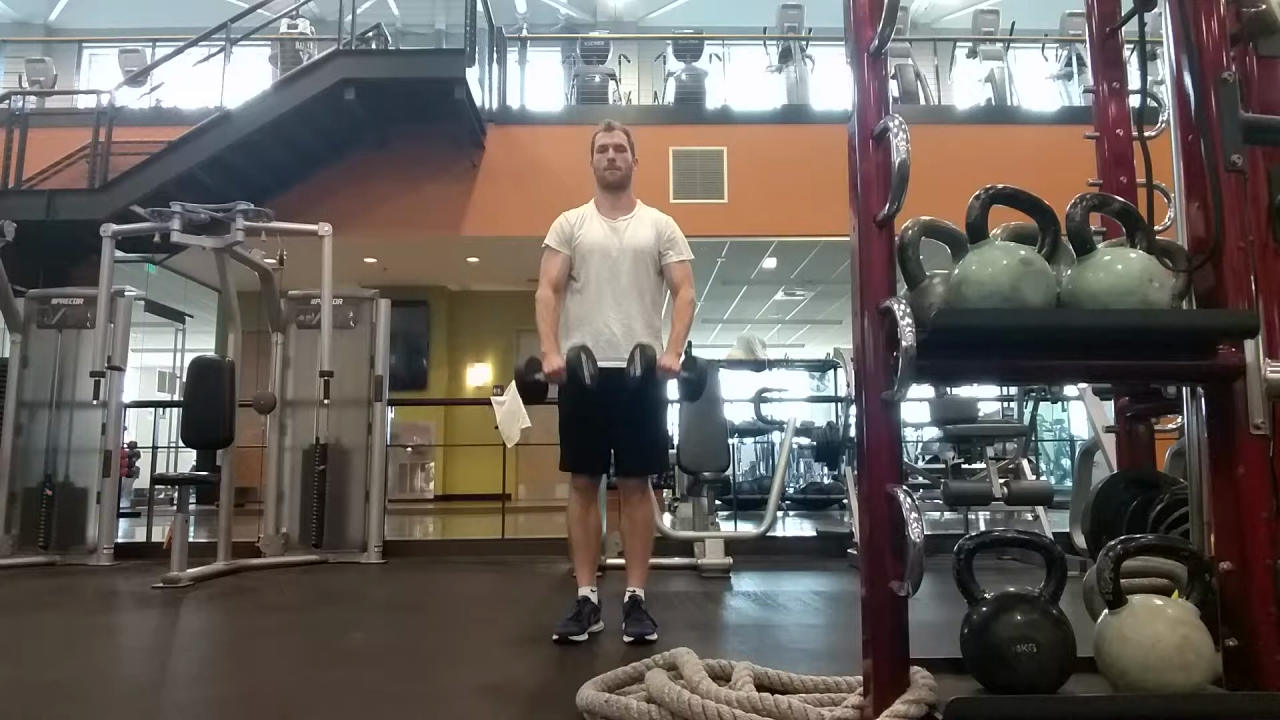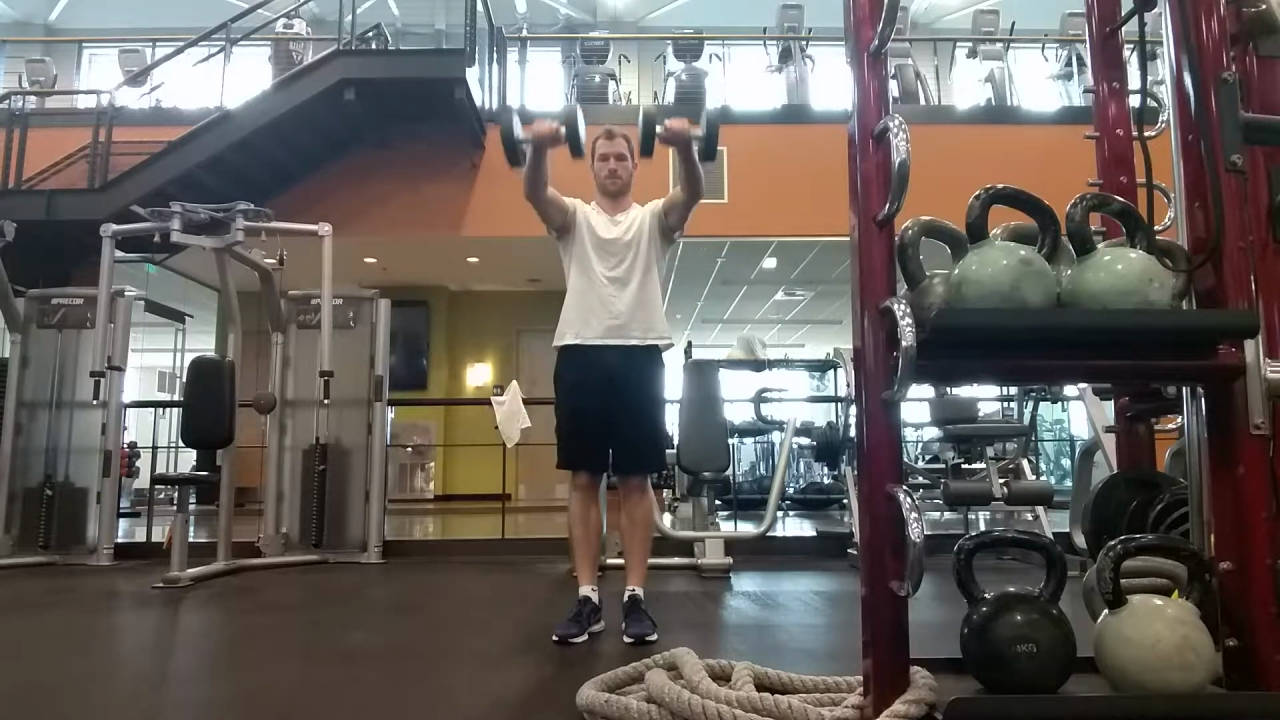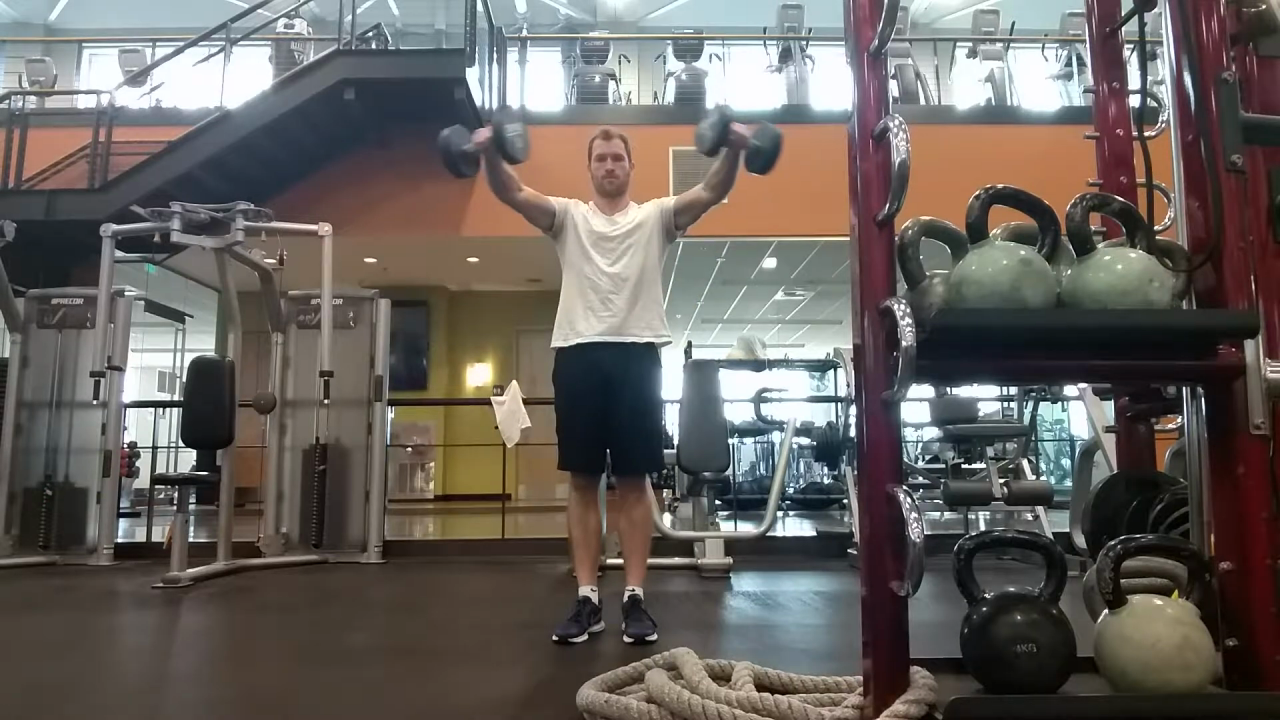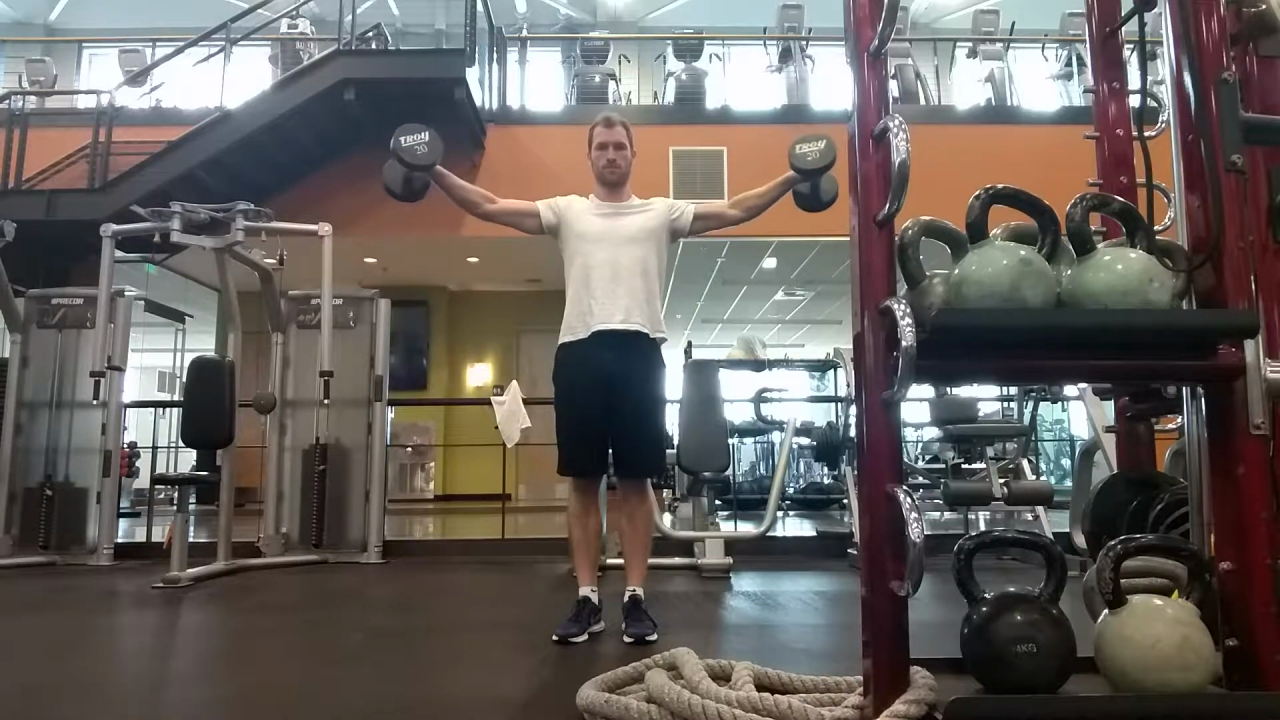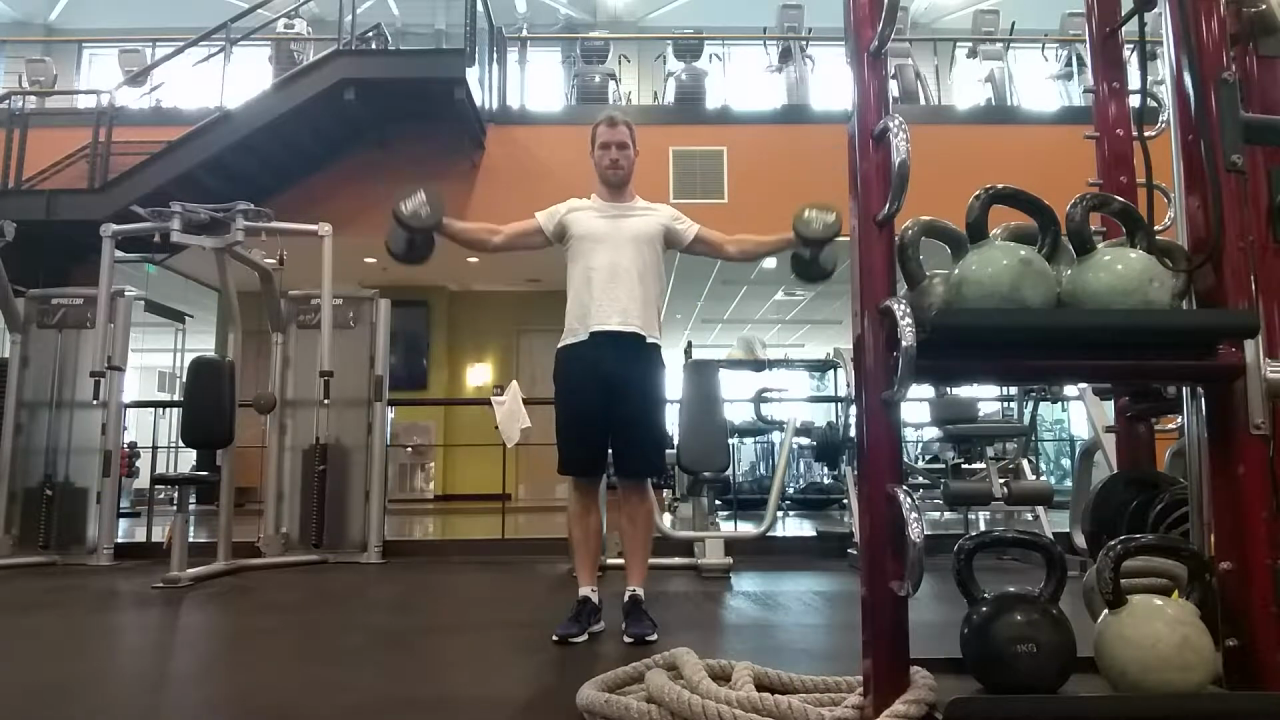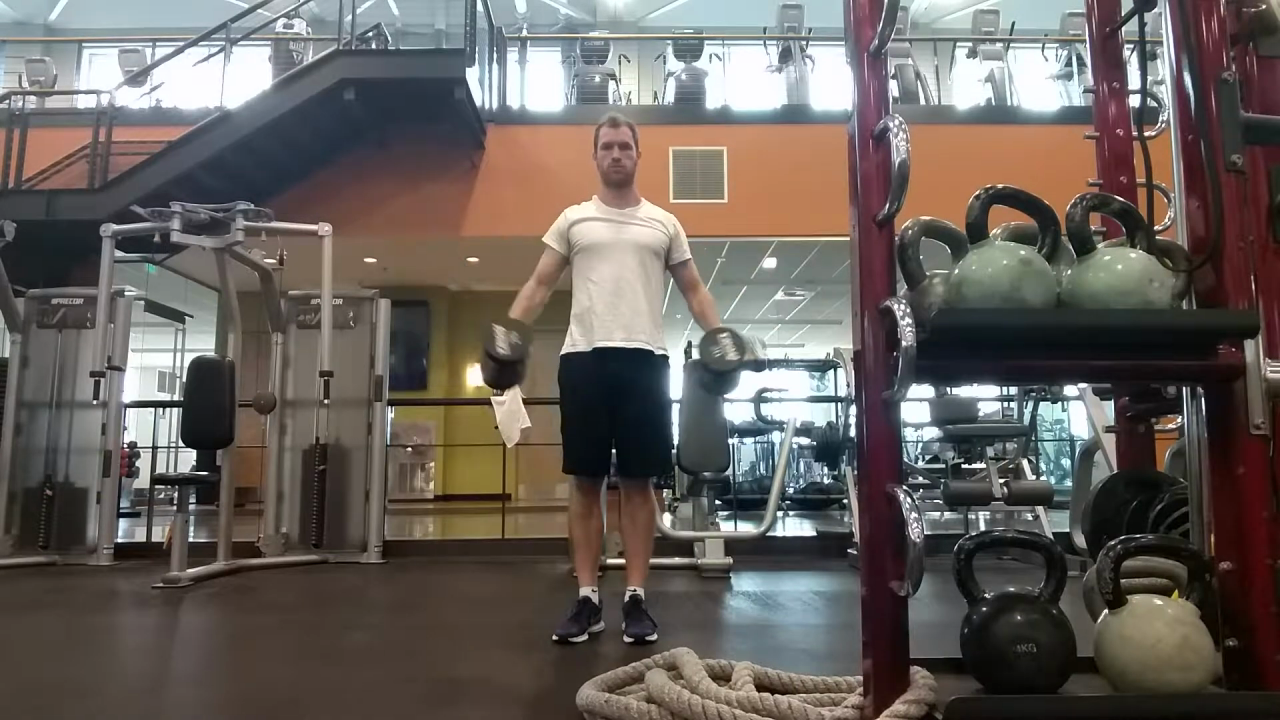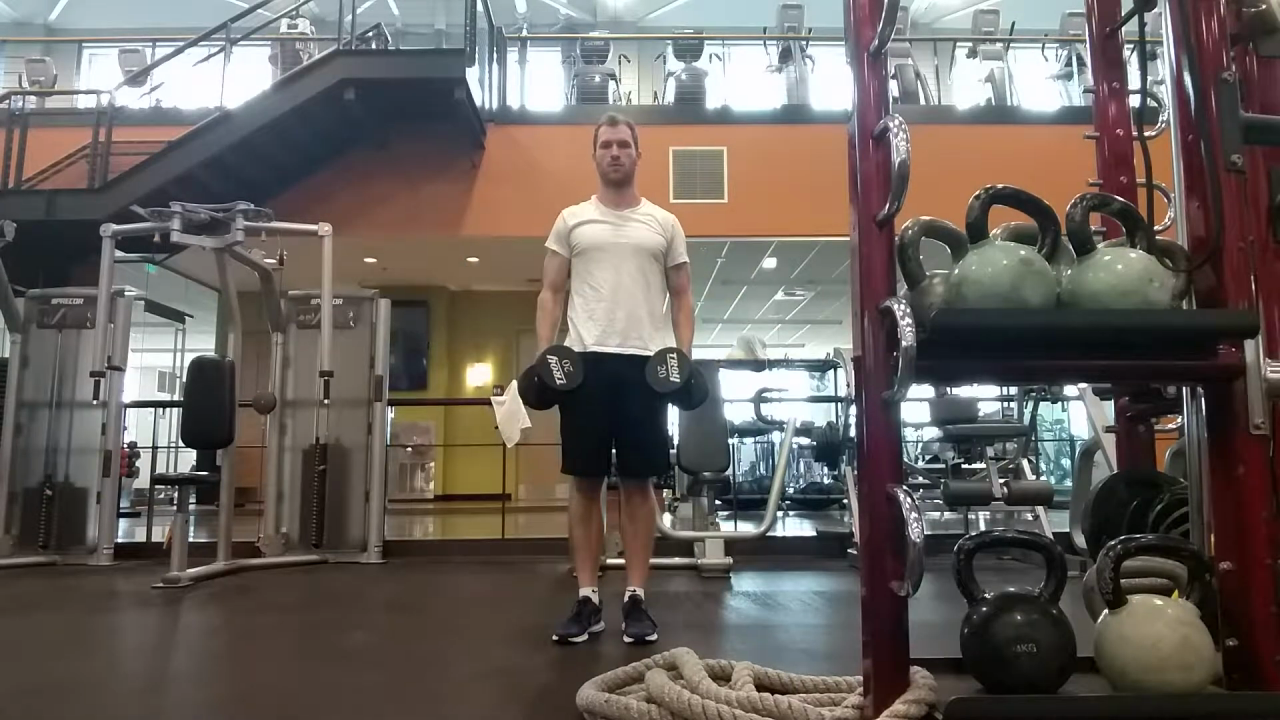
dt=0.7s
person 1, frame 1
left shoulder: (660, 225)
right shoulder: (569, 224)
left elbow: (684, 291)
right elbow: (548, 290)
left wrist: (672, 351)
right wrist: (551, 351)
left knee: (636, 485)
right knee: (583, 483)
left ankle: (635, 598)
right ankle: (586, 599)
person 1, frame 2
left shoulder: (655, 219)
right shoulder: (573, 217)
left elbow: (692, 191)
right elbow: (534, 192)
left wrist: (684, 147)
right wrist: (539, 148)
left hip: (638, 354)
right hip: (580, 353)
left knee: (635, 480)
right knee: (584, 479)
left ankle: (634, 597)
right ankle: (587, 597)
person 1, frame 3
left shoulder: (656, 216)
right shoulder: (567, 216)
left elbow: (712, 191)
right elbow: (511, 192)
left wrist: (733, 149)
right wrist: (490, 155)
left hip: (636, 355)
right hip: (579, 354)
left knee: (634, 480)
right knee: (582, 480)
left ankle: (634, 597)
right ankle: (587, 598)
person 1, frame 4
left shoulder: (661, 212)
right shoulder: (566, 211)
left elbow: (734, 210)
right elbow: (489, 206)
left wrist: (792, 179)
right wrist: (435, 172)
left hip: (638, 351)
right hip: (580, 352)
left knee: (635, 481)
right knee: (583, 481)
left ankle: (635, 599)
right ankle: (587, 599)
person 1, frame 5
left shoulder: (662, 217)
right shoulder: (569, 213)
left elbow: (730, 246)
right elbow: (496, 237)
left wrist: (793, 238)
right wrist: (439, 223)
left hip: (639, 353)
right hip: (581, 353)
left knee: (636, 481)
right knee: (583, 482)
left ankle: (635, 598)
right ankle: (587, 599)
person 1, frame 6
left shoulder: (665, 223)
right shoulder: (573, 219)
left elbow: (694, 287)
right elbow: (539, 283)
left wrist: (717, 334)
right wrist: (508, 328)
left hip: (645, 360)
right hip: (585, 358)
left knee: (638, 482)
right knee: (586, 481)
left ankle: (636, 598)
right ankle: (587, 599)
person 1, frame 7
left shoulder: (664, 223)
right shoulder: (571, 220)
left elbow: (681, 297)
right elbow: (551, 293)
left wrist: (683, 357)
right wrist: (545, 355)
left hip: (644, 365)
right hip: (584, 363)
left knee: (638, 483)
right knee: (585, 483)
left ankle: (635, 598)
right ankle: (588, 599)
